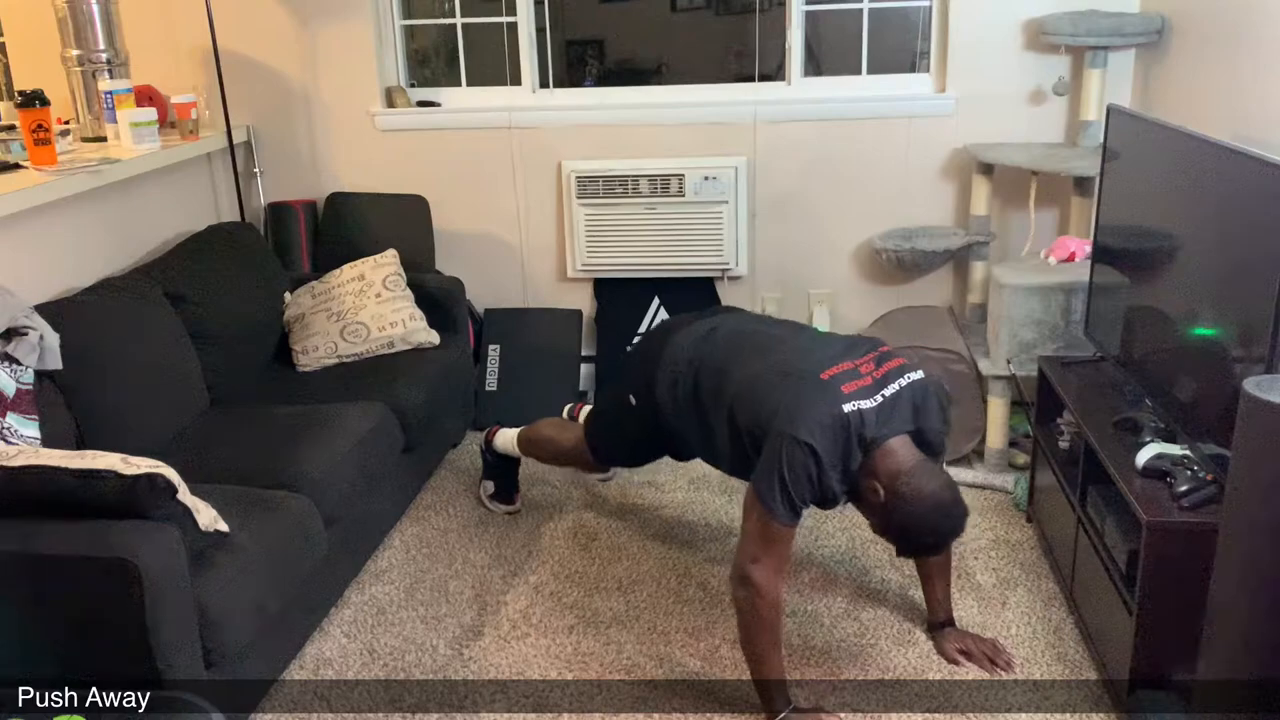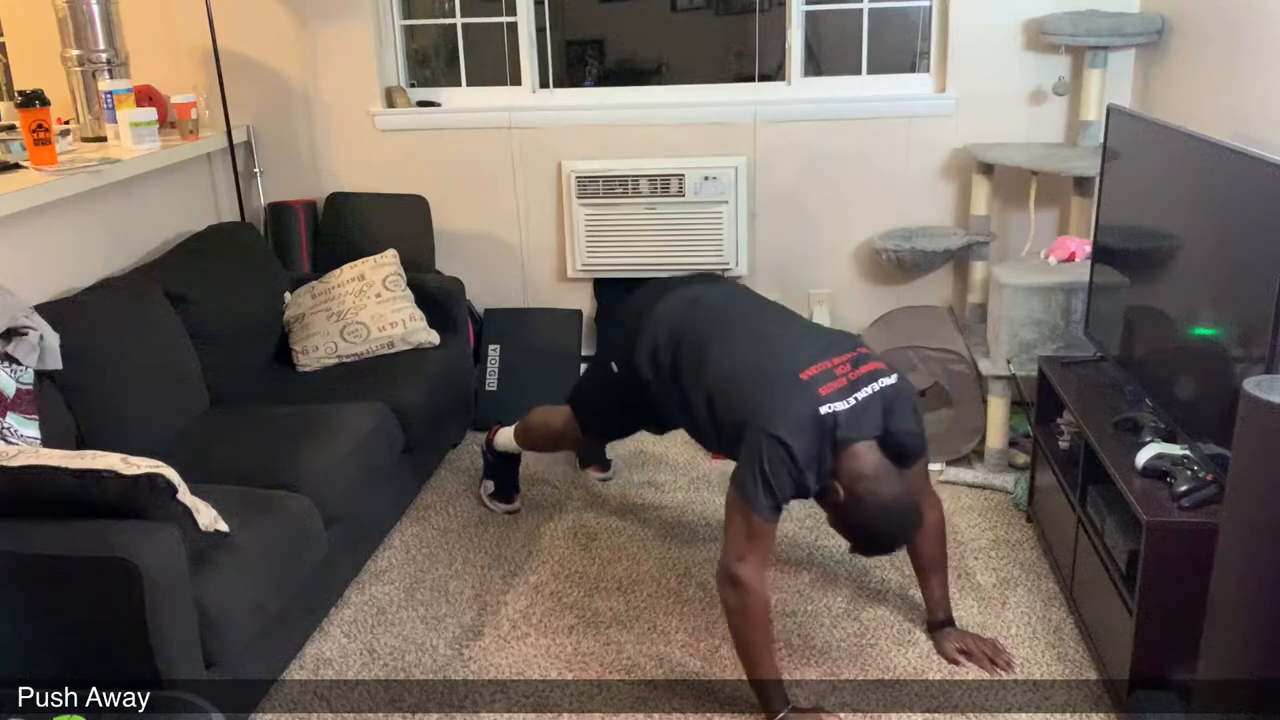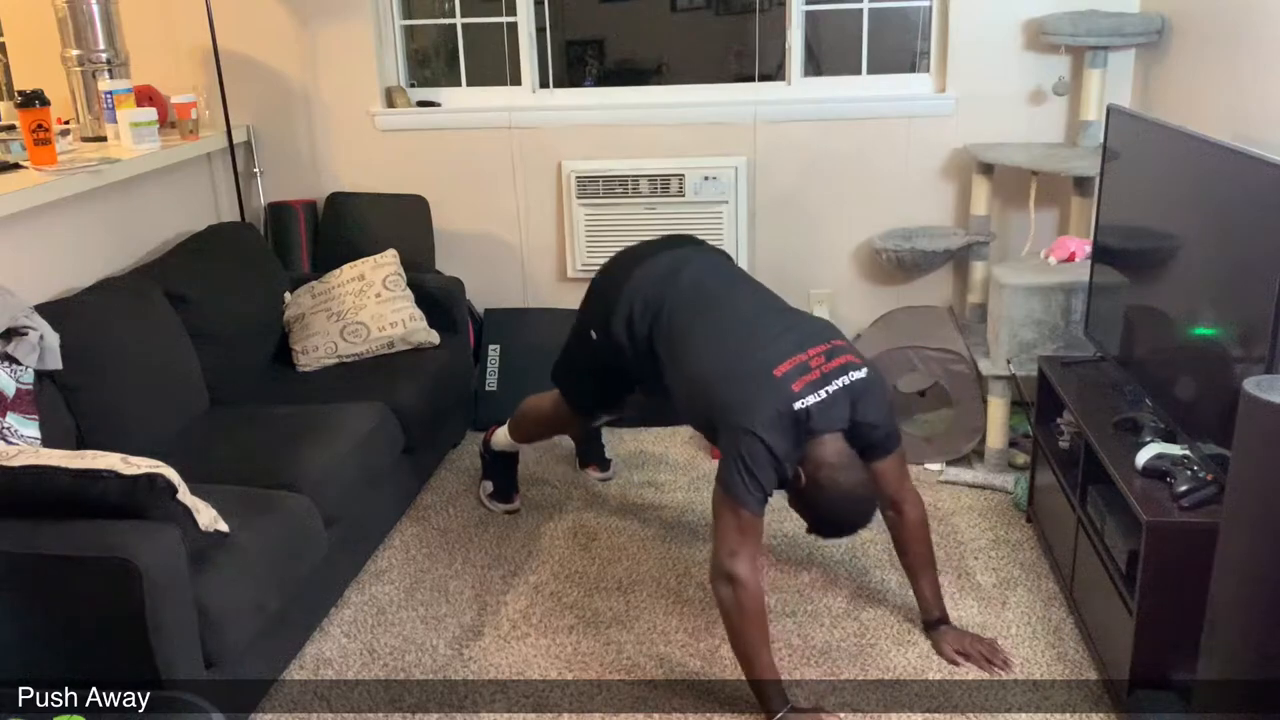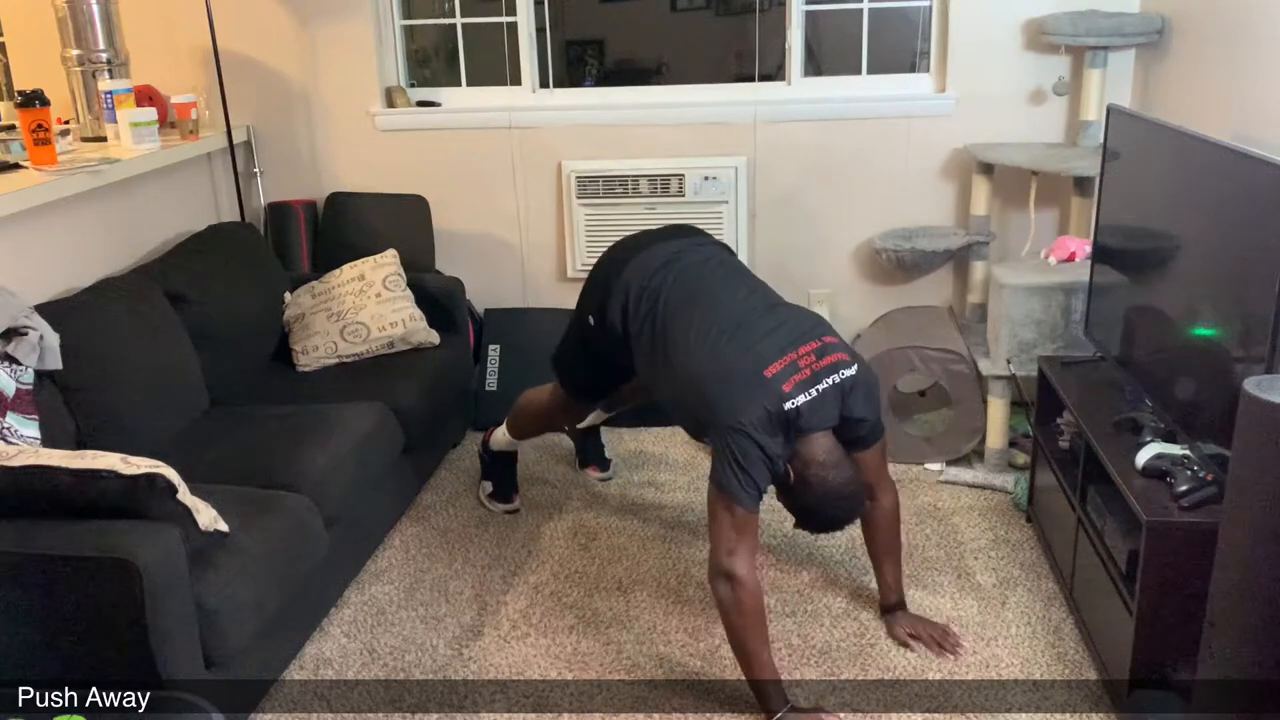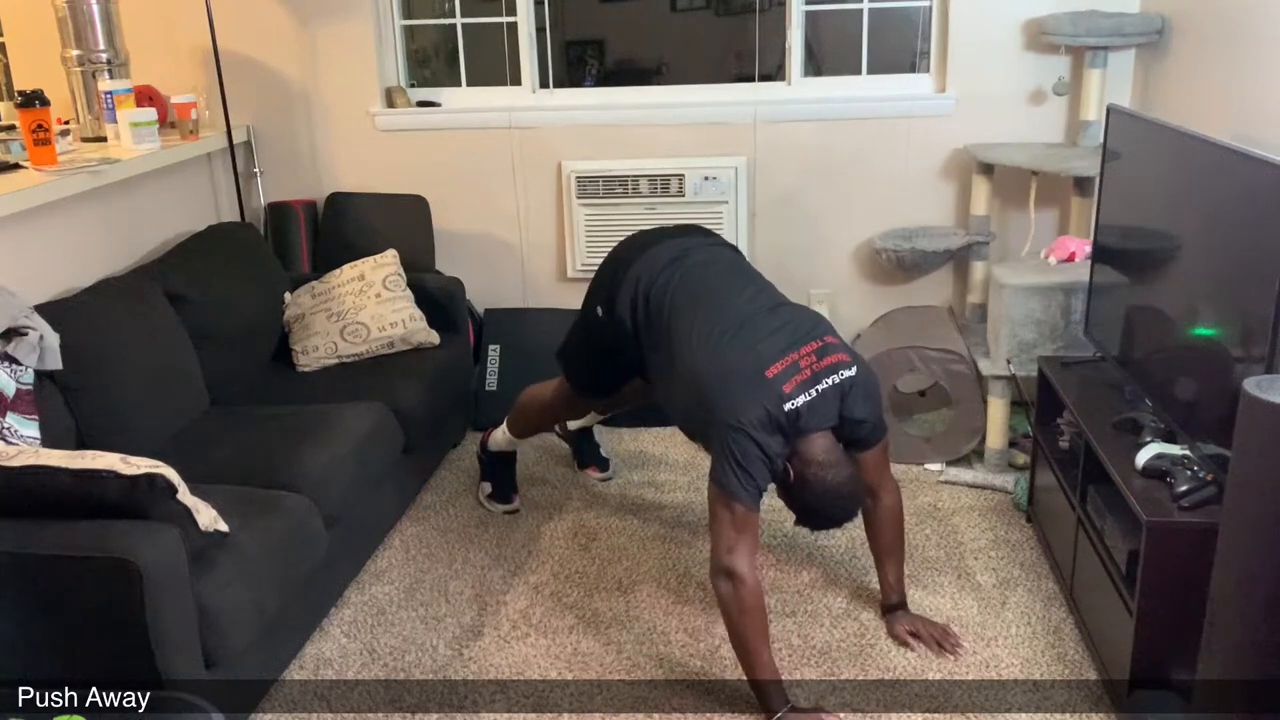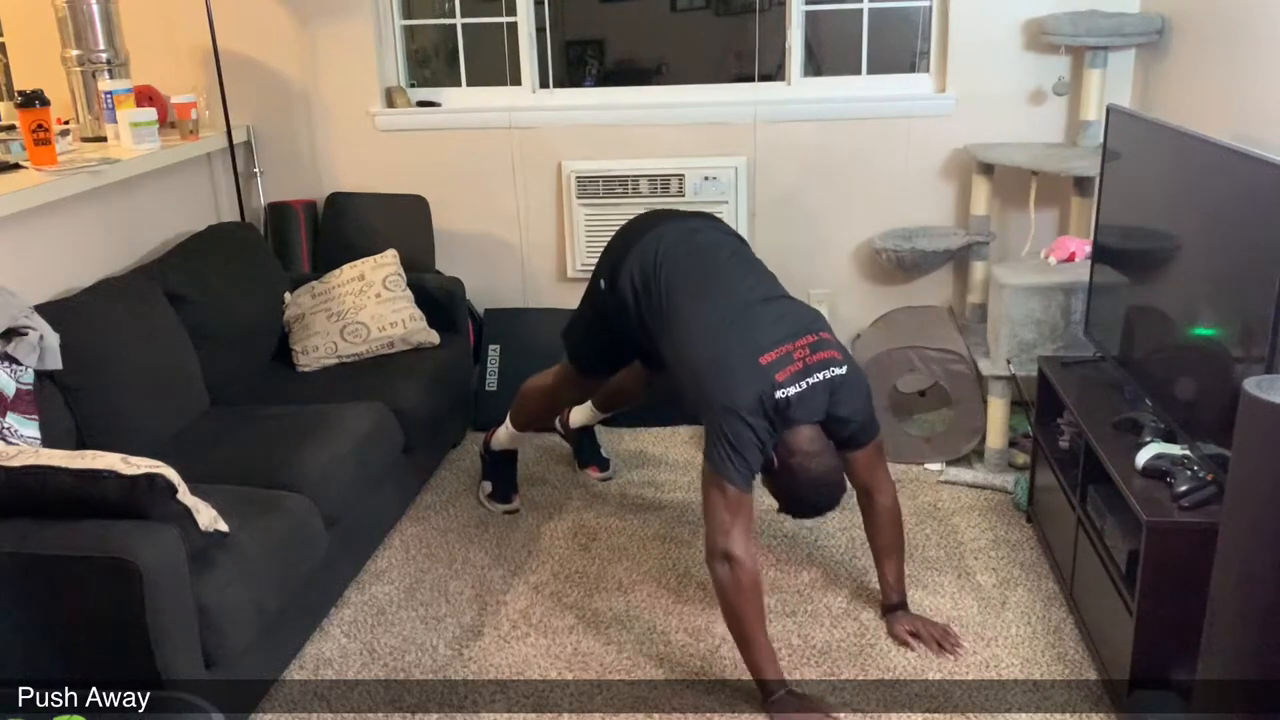
dt=0.2s
person 1, frame 1
left shoulder: (924, 402)
right shoulder: (811, 440)
left elbow: (927, 514)
right elbow: (755, 577)
left wrist: (942, 624)
left hip: (725, 343)
right hip: (677, 367)
right knee: (594, 449)
left ankle: (590, 412)
right ankle: (503, 444)
person 1, frame 2
left shoulder: (897, 404)
right shoulder: (787, 438)
left elbow: (925, 505)
right elbow: (740, 574)
left wrist: (942, 623)
left hip: (714, 307)
right hip: (657, 330)
right knee: (583, 426)
left ankle: (592, 403)
right ankle: (504, 444)
person 1, frame 3
left shoulder: (863, 391)
right shoulder: (762, 432)
left elbow: (903, 500)
right elbow: (734, 572)
left wrist: (937, 622)
left hip: (696, 268)
right hip: (632, 293)
left knee: (618, 395)
right knee: (574, 408)
left ankle: (587, 435)
right ankle: (502, 444)
person 1, frame 4
left shoulder: (855, 384)
right shoulder: (751, 427)
left elbow: (879, 493)
right elbow: (732, 571)
left wrist: (894, 607)
left hip: (694, 255)
right hip: (630, 280)
left knee: (649, 379)
right knee: (570, 398)
left ankle: (587, 421)
right ankle: (499, 445)
person 1, frame 5
left shoulder: (856, 384)
right shoulder: (750, 425)
left elbow: (882, 492)
right elbow: (733, 569)
left wrist: (896, 606)
left hip: (702, 254)
right hip: (637, 277)
left knee: (648, 380)
right knee: (575, 393)
left ankle: (578, 426)
right ankle: (498, 445)
person 1, frame 6
left shoulder: (845, 384)
right shoulder: (743, 407)
left elbow: (878, 490)
right elbow: (729, 553)
left wrist: (896, 606)
left hip: (706, 241)
right hip: (641, 258)
left knee: (648, 373)
right knee: (576, 378)
left ankle: (577, 424)
right ankle: (502, 444)
